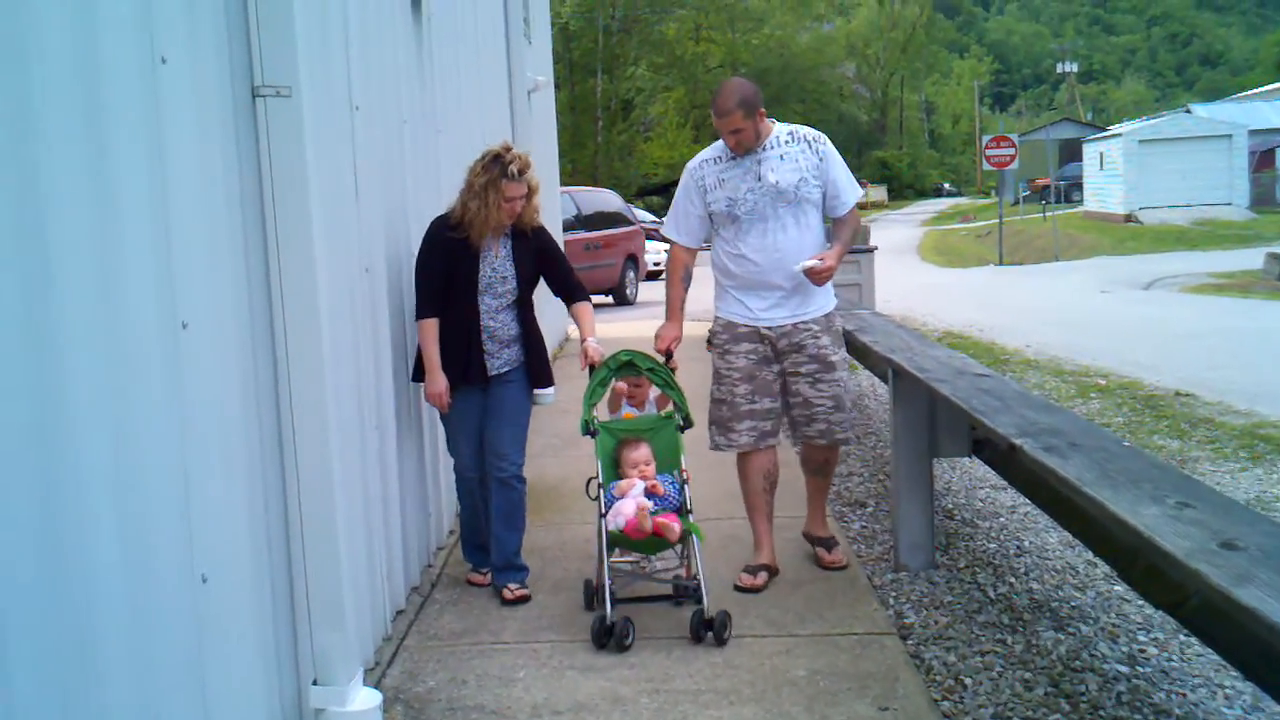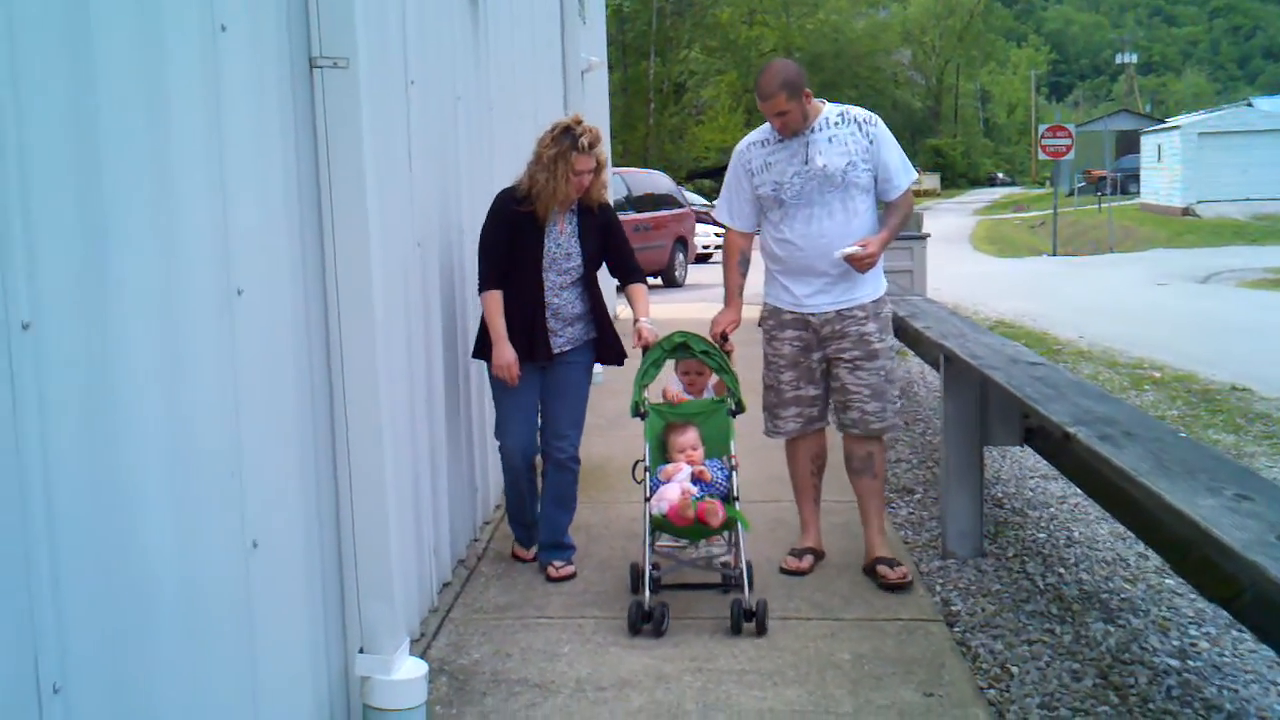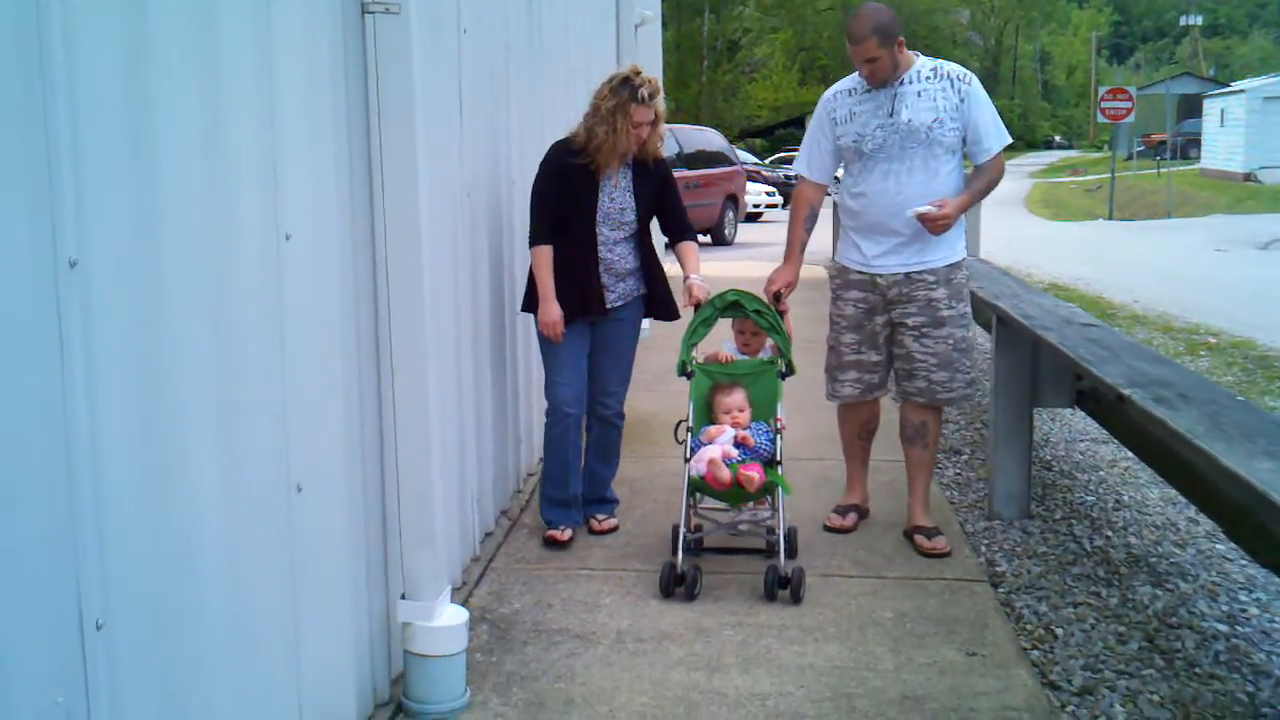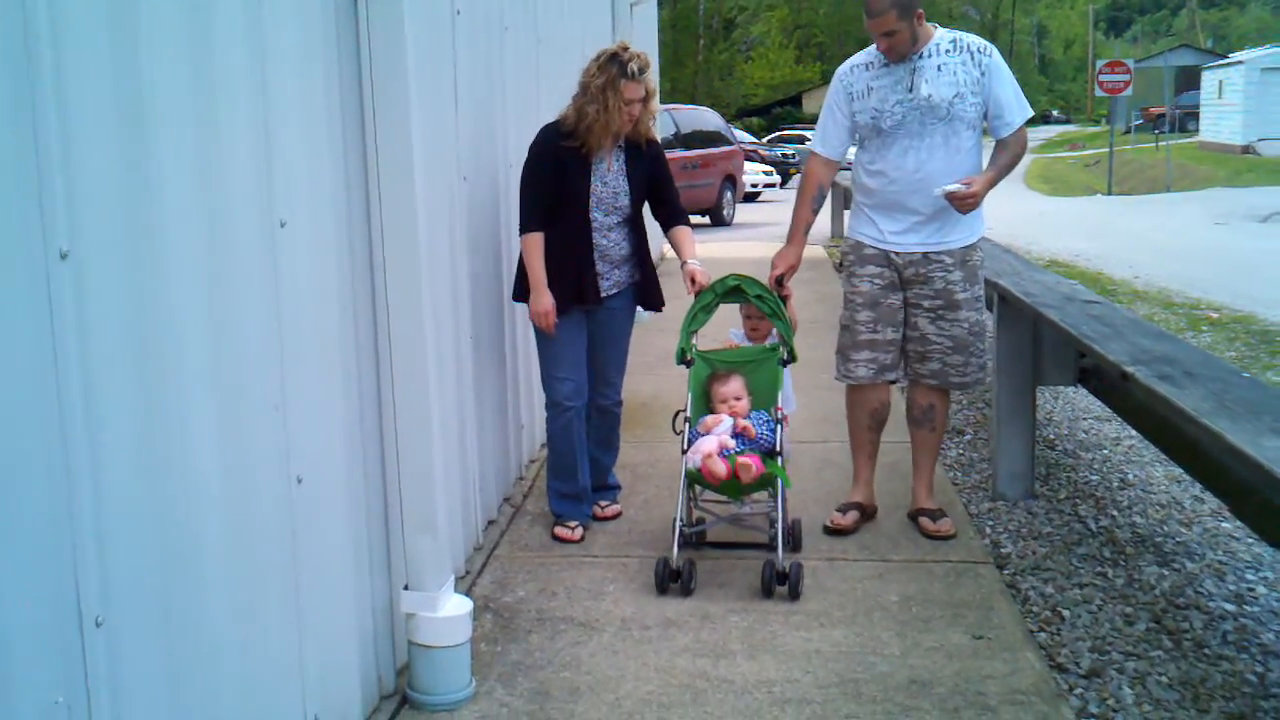
dt=0.4s
person 1, frame 1
left shoulder: (812, 147)
right shoulder: (702, 170)
left elbow: (848, 214)
right elbow: (684, 248)
left wrist: (834, 253)
right wrist: (674, 320)
left hip: (812, 317)
right hip: (741, 324)
left knee: (824, 430)
right knee: (753, 437)
left ankle: (817, 523)
right ankle: (764, 551)
person 1, frame 2
left shoulder: (865, 128)
right shoulder: (751, 152)
left elbow: (902, 198)
right elbow: (739, 233)
left wrist: (880, 240)
right wrist: (733, 304)
left hip: (859, 305)
right hip: (788, 310)
left knee: (866, 425)
right knee: (800, 425)
left ankle: (876, 546)
right ankle: (810, 536)
person 1, frame 3
left shoulder: (957, 84)
right shoulder: (837, 101)
left elbow: (992, 162)
right elbow: (811, 185)
left wrist: (960, 202)
right wrist: (792, 262)
left hip: (934, 269)
right hip: (858, 269)
left knee: (925, 391)
right knee: (853, 386)
left ankle: (919, 512)
right ankle: (856, 492)
person 1, frame 4
left shoulder: (978, 57)
right shoulder: (853, 75)
left elbow: (1014, 135)
right elbow: (822, 161)
left wrist: (987, 179)
right wrist: (795, 243)
left hip: (950, 247)
right hip: (873, 246)
left knee: (934, 375)
right knee: (866, 372)
left ankle: (923, 495)
right ankle: (862, 491)
person 2, frame 1
left shoulder: (532, 236)
right shoulder: (445, 234)
left elbow: (571, 289)
right elbow: (427, 307)
left wrist: (588, 337)
right wrist: (433, 370)
left hip: (512, 368)
right hip: (458, 369)
left knee: (506, 468)
right knee: (468, 468)
left ankle: (509, 571)
right ankle: (479, 557)
person 2, frame 2
left shoulder: (597, 213)
right shoulder: (511, 207)
left elbow: (628, 270)
right elbow: (490, 279)
left wrist: (641, 318)
right wrist: (500, 342)
left hip: (574, 347)
right hip: (518, 346)
left knee: (563, 450)
right knee: (516, 447)
left ankle: (555, 547)
right ankle: (525, 533)
person 2, frame 3
left shoulder: (653, 168)
right shoulder: (565, 159)
left elbow: (679, 228)
right elbow: (541, 234)
left wrist: (692, 275)
right wrist: (546, 299)
left hip: (624, 302)
right hip: (567, 301)
left knee: (608, 407)
right knee: (566, 404)
left ankle: (598, 501)
right ankle: (560, 513)
person 2, frame 4
left shoulder: (644, 149)
right shoulder: (554, 142)
left elbow: (670, 212)
right elbow: (532, 220)
left wrist: (689, 260)
right wrist: (539, 288)
left hip: (617, 289)
right hip: (561, 289)
left knee: (607, 396)
right knee: (567, 398)
left ankle: (601, 486)
right ankle: (570, 506)
